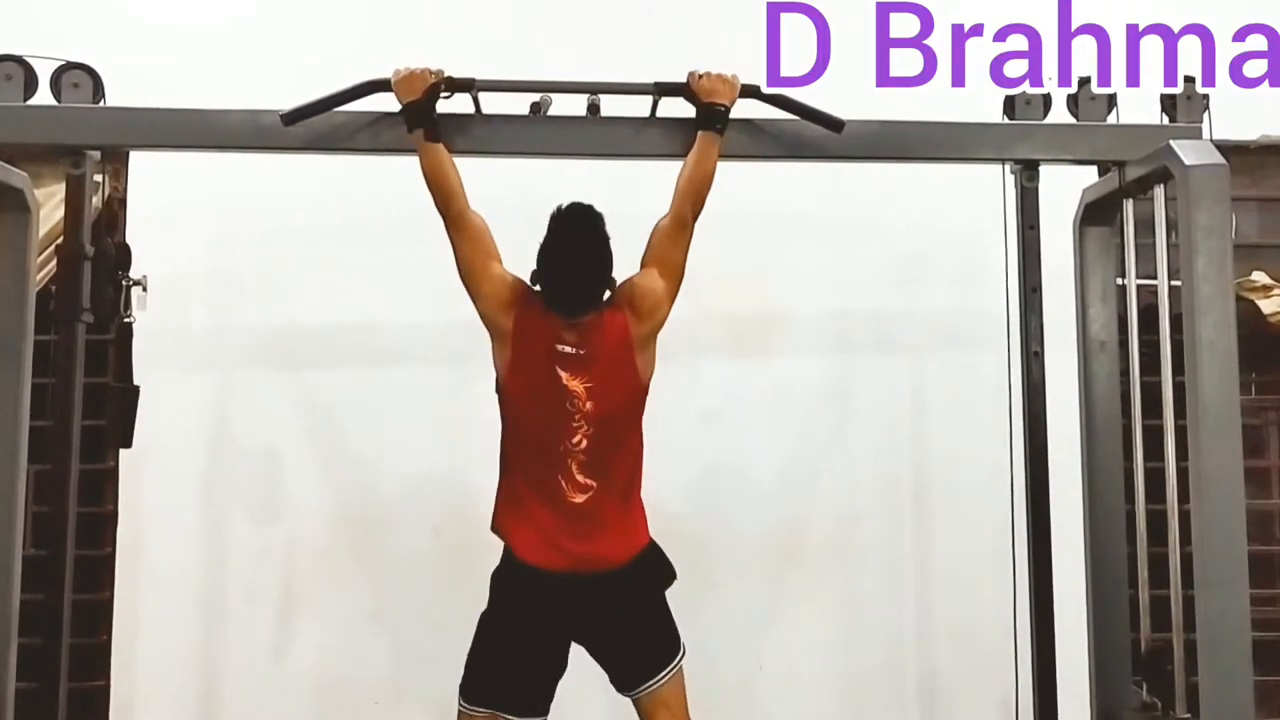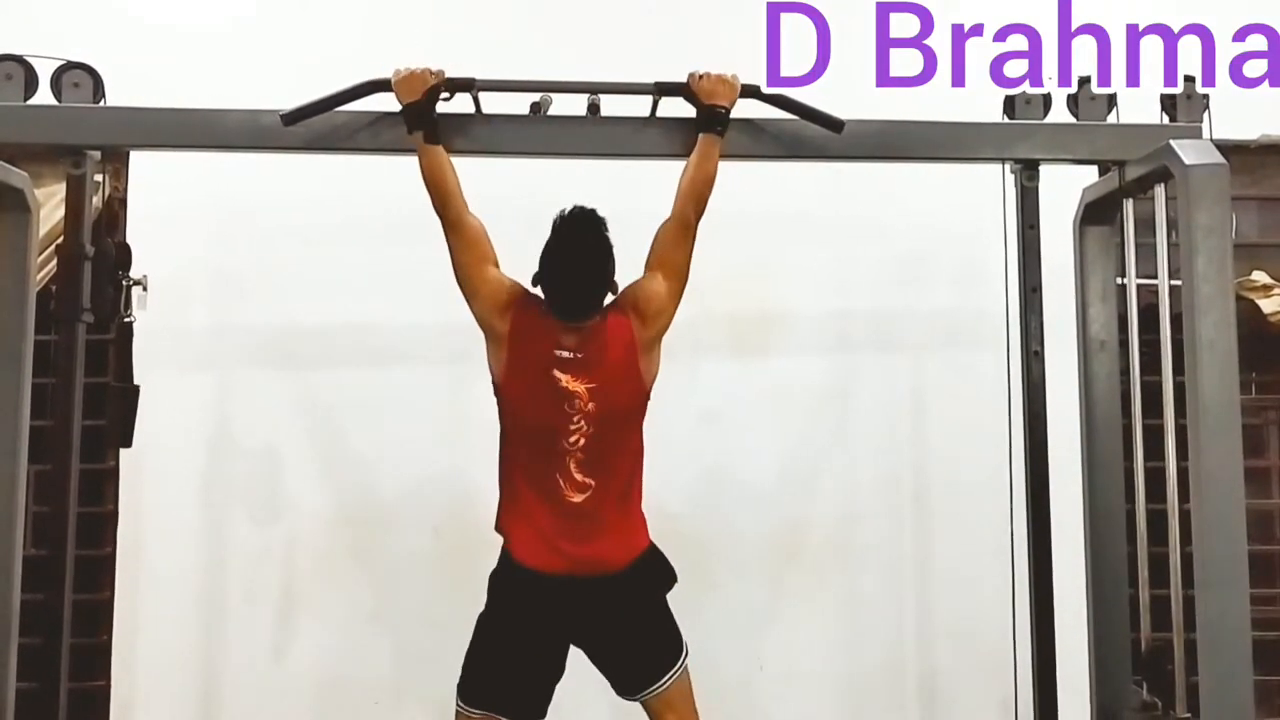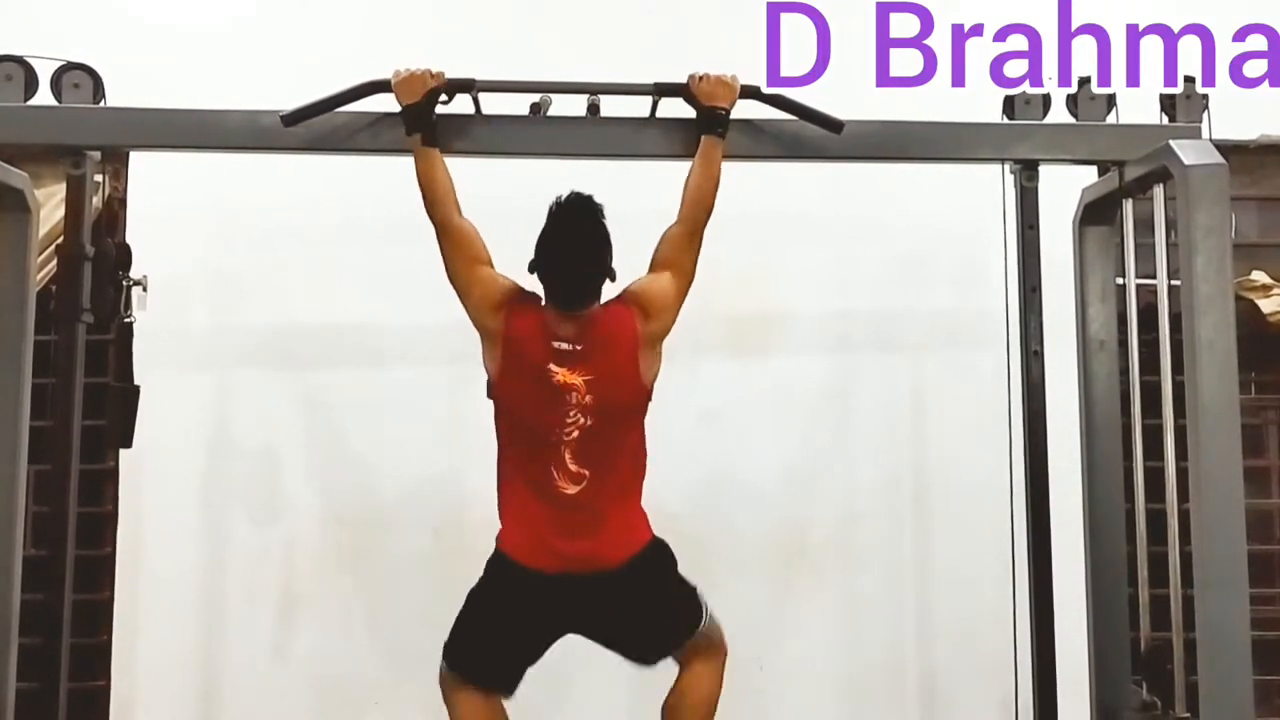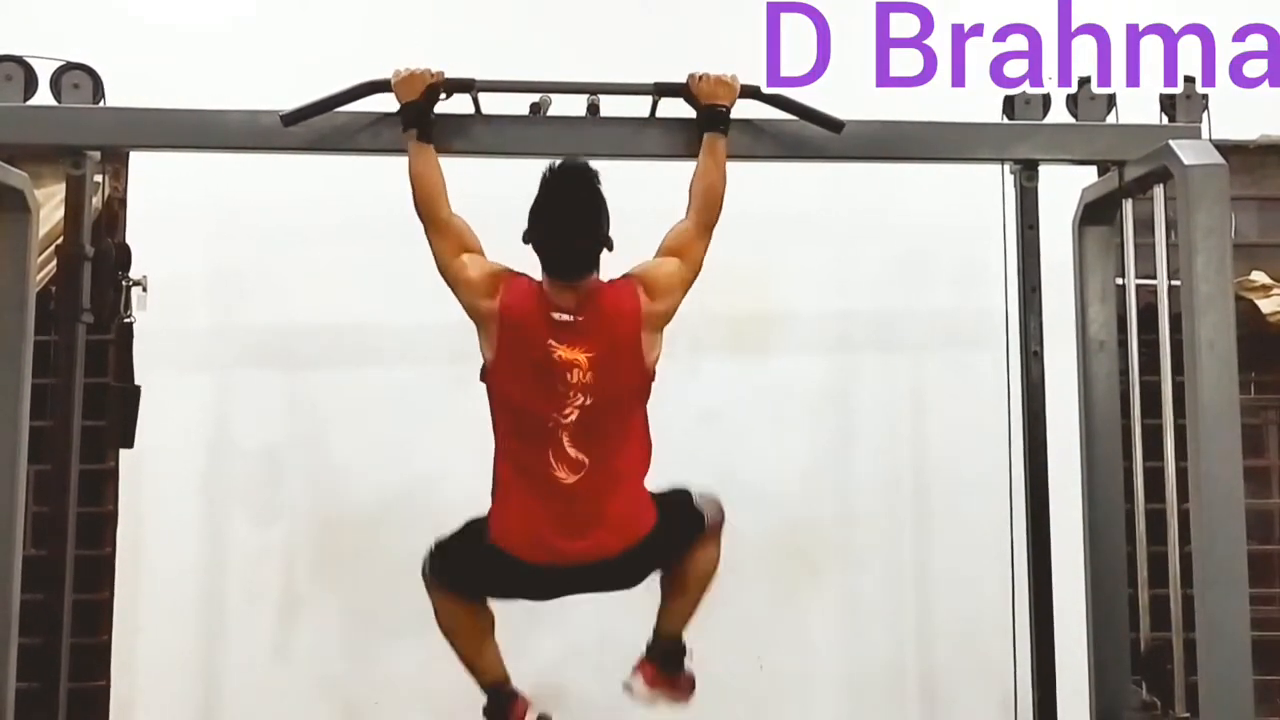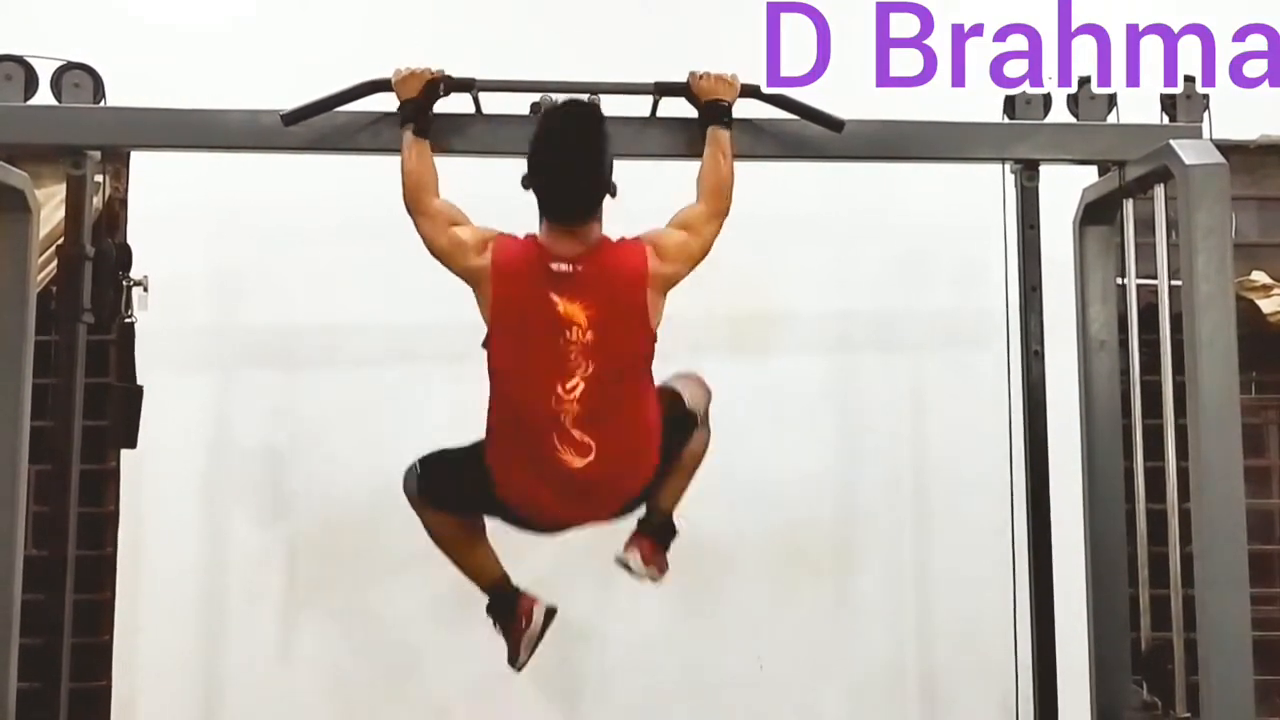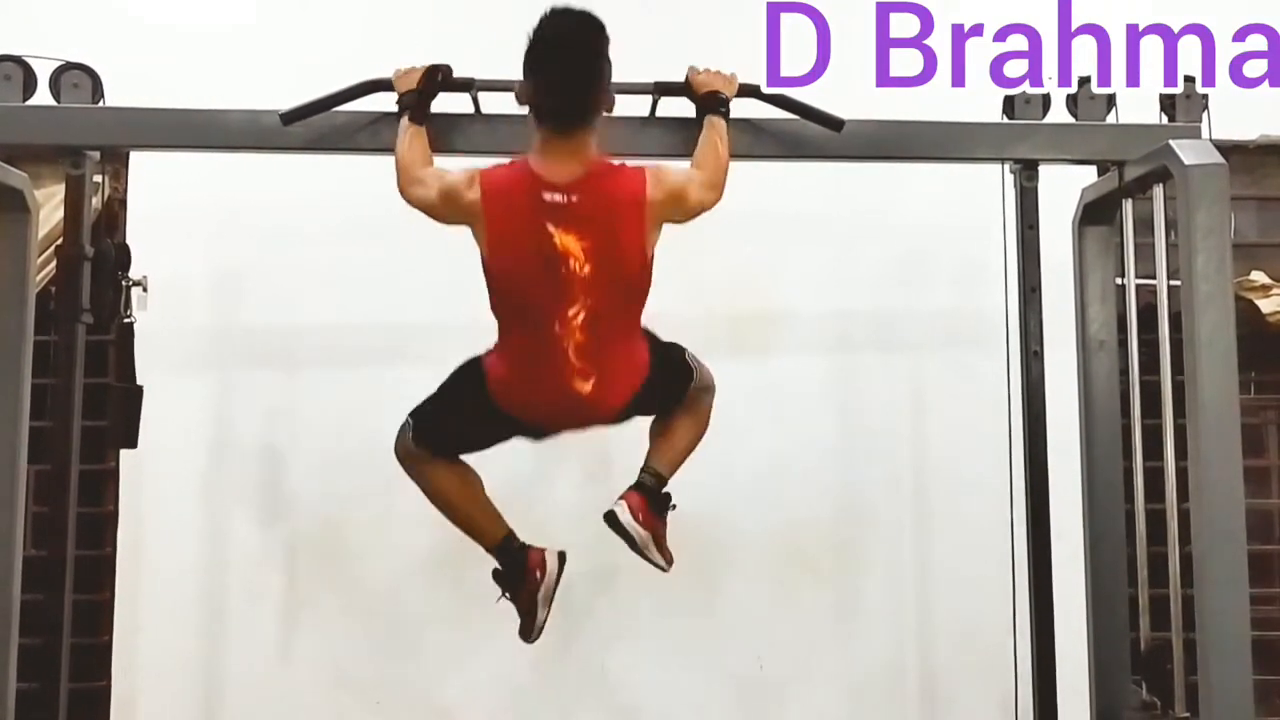
dt=0.1s
person 1, frame 1
left shoulder: (509, 325)
right shoulder: (637, 328)
left elbow: (458, 217)
right elbow: (681, 217)
left wrist: (420, 118)
right wrist: (712, 118)
left hip: (530, 578)
right hip: (623, 574)
person 1, frame 2
left shoulder: (507, 328)
right shoulder: (639, 332)
left elbow: (456, 221)
right elbow: (684, 220)
left wrist: (420, 120)
right wrist: (712, 120)
left hip: (528, 580)
right hip: (623, 577)
person 1, frame 3
left shoulder: (503, 322)
right shoulder: (643, 323)
left elbow: (449, 225)
right elbow: (691, 225)
left wrist: (420, 124)
right wrist: (713, 122)
left hip: (523, 574)
right hip: (627, 568)
right knee: (704, 653)
person 1, frame 4
left shoulder: (498, 306)
right shoulder: (643, 307)
left elbow: (438, 221)
right elbow: (701, 221)
left wrist: (417, 120)
right wrist: (715, 120)
left hip: (517, 555)
right hip: (626, 546)
left knee: (445, 575)
right knee: (705, 519)
right ankle: (663, 658)
person 1, frame 5
left shoulder: (490, 262)
right shoulder: (649, 265)
left elbow: (422, 205)
right elbow: (713, 209)
left wrist: (413, 114)
right wrist: (718, 115)
left hip: (520, 488)
right hip: (621, 479)
left knee: (427, 486)
right knee: (694, 397)
left ankle: (510, 601)
right ankle: (651, 533)
person 1, frame 6
left shoulder: (485, 197)
right shoulder: (647, 197)
left elbow: (414, 180)
right elbow: (710, 181)
left wrist: (413, 106)
right wrist: (715, 104)
left hip: (515, 396)
right hip: (622, 384)
left knee: (418, 445)
right knee: (697, 387)
left ankle: (519, 561)
right ankle: (646, 498)
